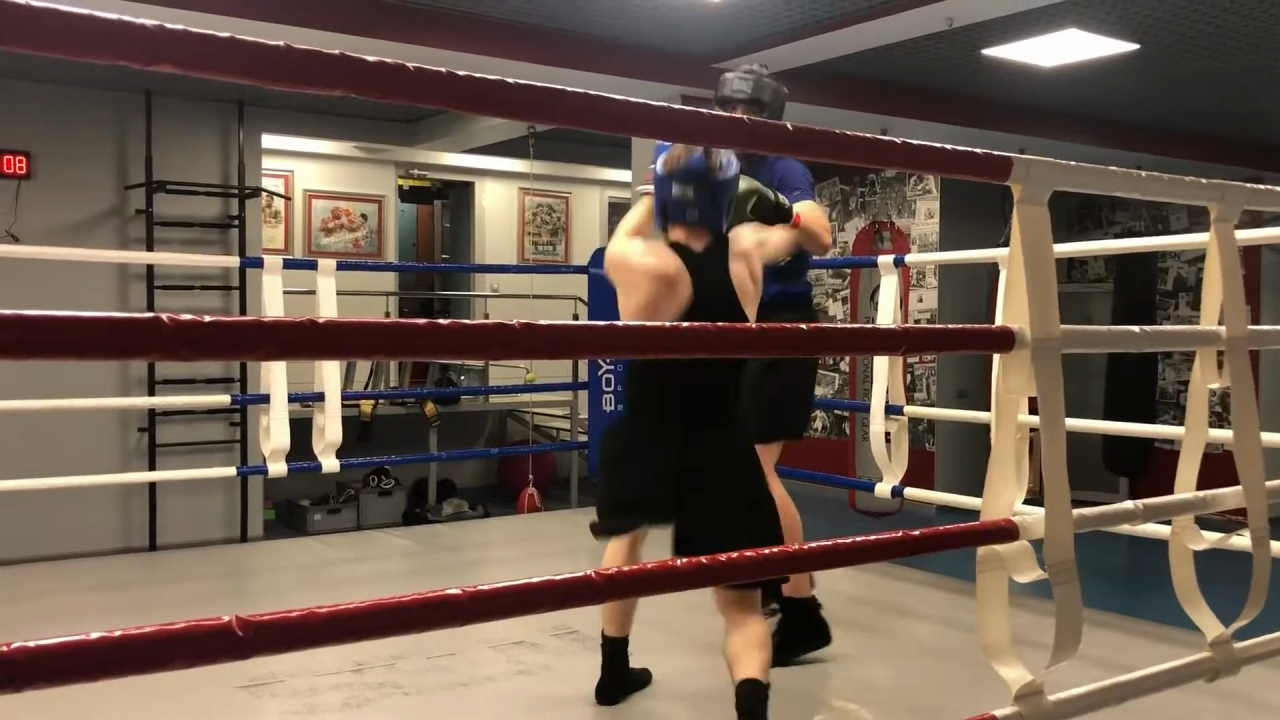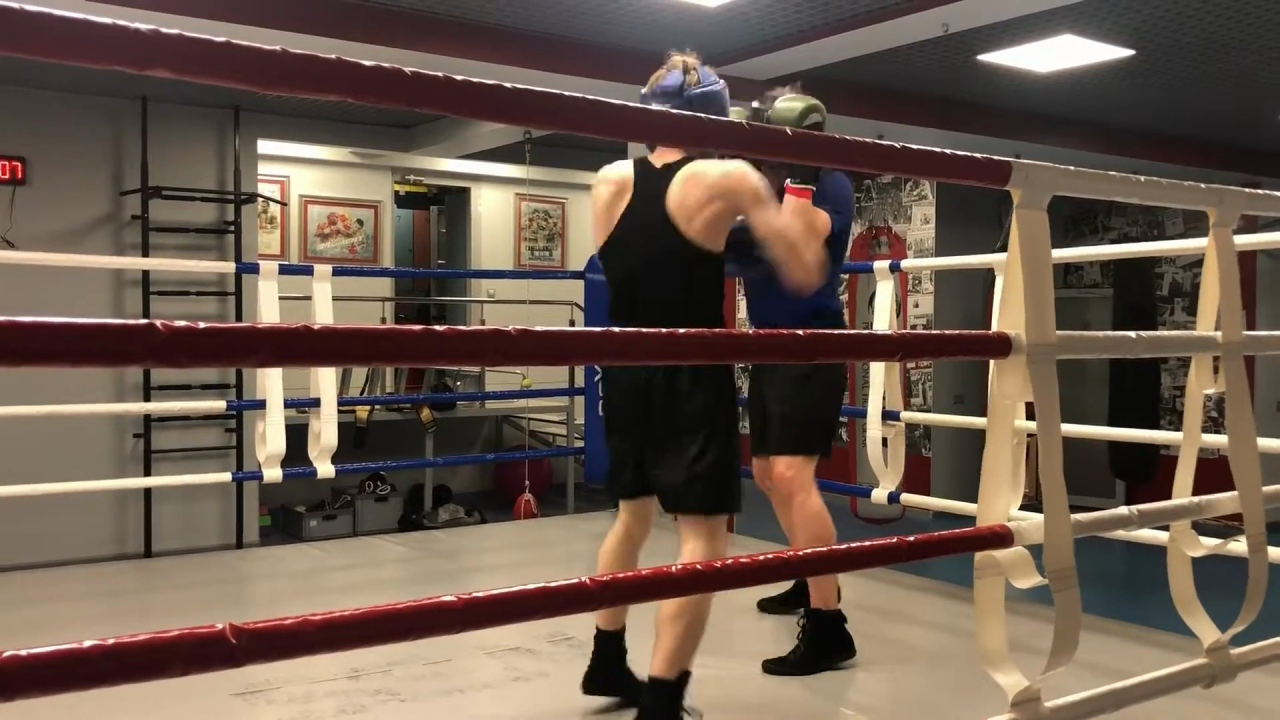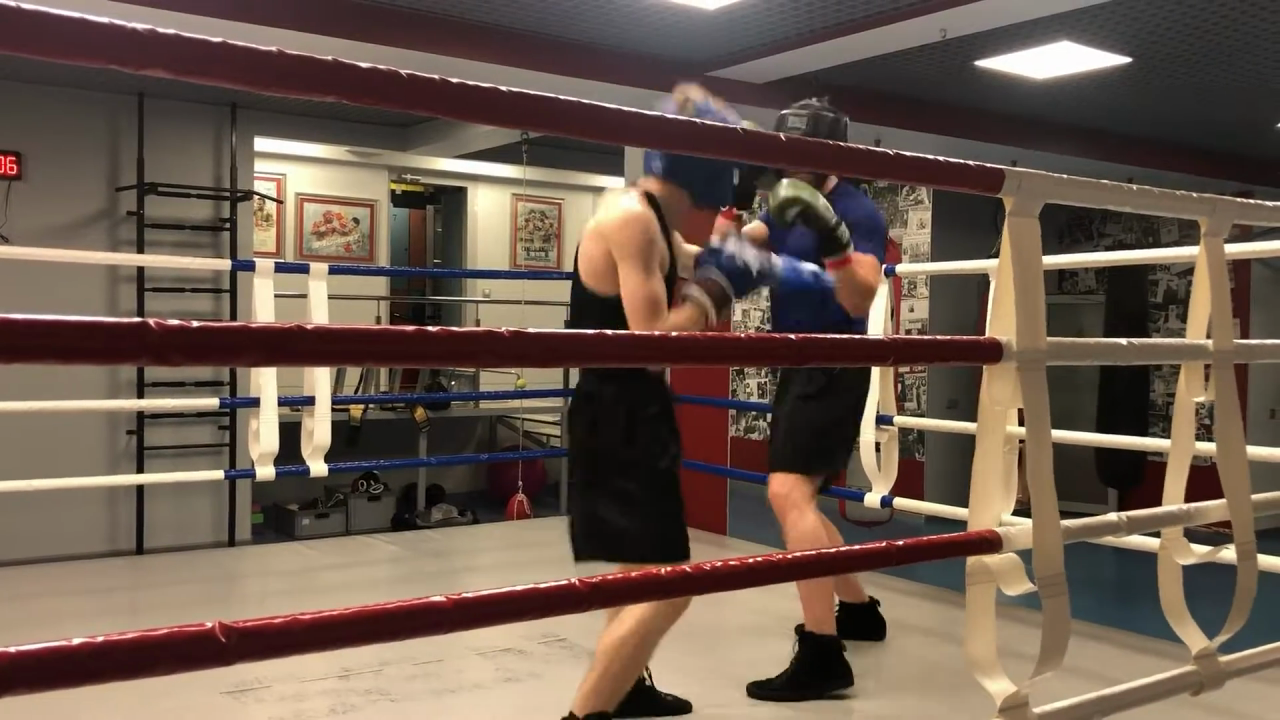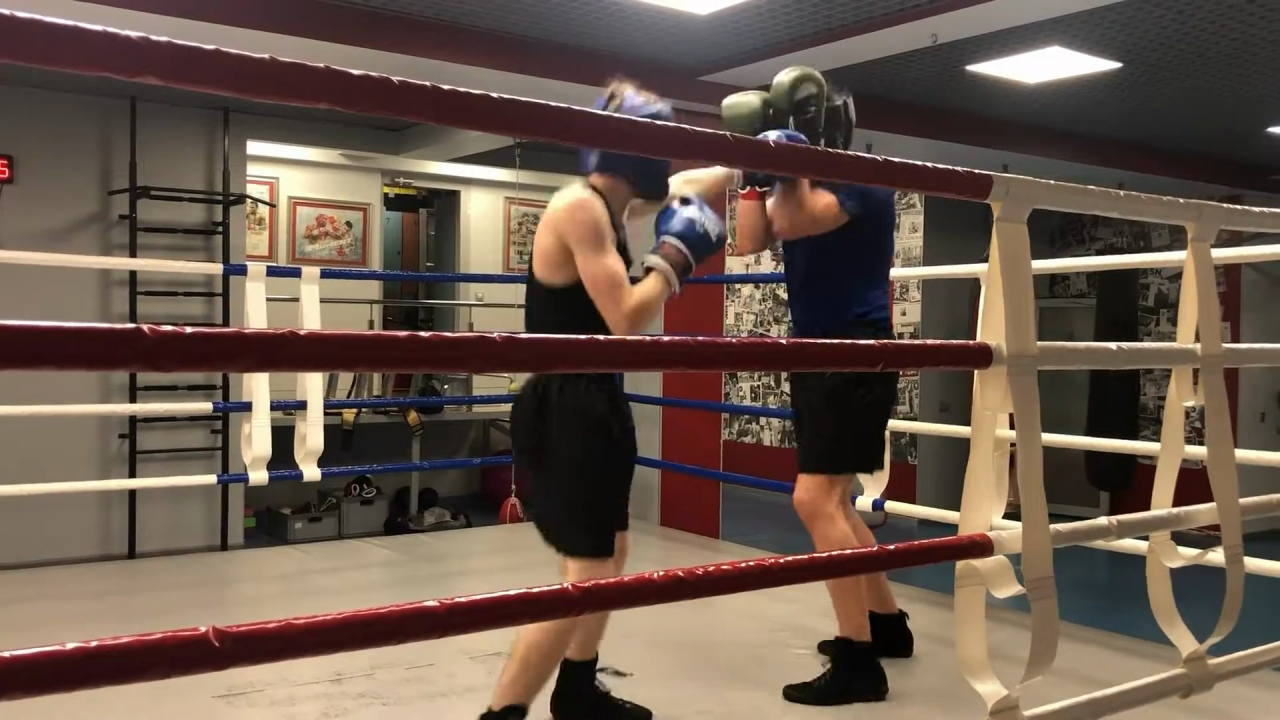
dt=1s
person 1, frame 1
left shoulder: (636, 261)
right shoulder: (743, 251)
left wrist: (660, 190)
left hip: (640, 441)
right hip: (716, 446)
left knee: (625, 534)
right knee: (741, 603)
left ankle: (613, 670)
person 1, frame 2
left shoulder: (611, 179)
right shoulder: (730, 179)
right elbow: (806, 276)
right wrist: (768, 212)
left hip: (626, 372)
right hip: (690, 375)
left knee: (633, 514)
right knee: (704, 539)
left ankle: (606, 661)
person 1, frame 3
left shoulder: (648, 208)
right shoulder: (630, 219)
left elbow: (684, 261)
right elbow: (653, 338)
left wrist: (775, 267)
right wrist: (720, 283)
left hip: (629, 410)
right hip: (618, 417)
left knee: (649, 572)
right knee: (664, 589)
person 1, frame 4
left shoulder: (606, 204)
right shoulder: (581, 207)
left elbow: (685, 190)
right elbow: (625, 319)
right wrist: (678, 253)
left hip: (591, 399)
right hip: (567, 403)
left knee: (611, 549)
right knee: (585, 573)
person 2, frame 1
left shoulder: (787, 174)
left elbow: (821, 240)
left wrist: (779, 211)
left hip: (781, 329)
left knee: (752, 465)
left ankle: (803, 613)
right ankle: (785, 579)
person 2, frame 2
left shoulder: (829, 186)
left wrist: (798, 175)
left knee: (792, 479)
right knee: (767, 474)
left ankle: (827, 629)
right ankle: (813, 582)
person 2, frame 3
left shoulder: (859, 213)
right shoulder: (785, 205)
left elbow: (859, 302)
left wrist: (832, 237)
left hip: (831, 368)
right hip: (798, 366)
left knee: (788, 495)
right knee: (799, 501)
left ankle: (821, 655)
right ankle: (858, 609)
person 2, frame 4
left shoulder: (863, 183)
right shoulder: (802, 178)
left elbow: (791, 226)
right elbow: (750, 242)
left wrist: (796, 149)
right wrist: (754, 169)
left knee: (815, 500)
right knee: (831, 500)
left ankle: (859, 661)
right ankle: (887, 622)
